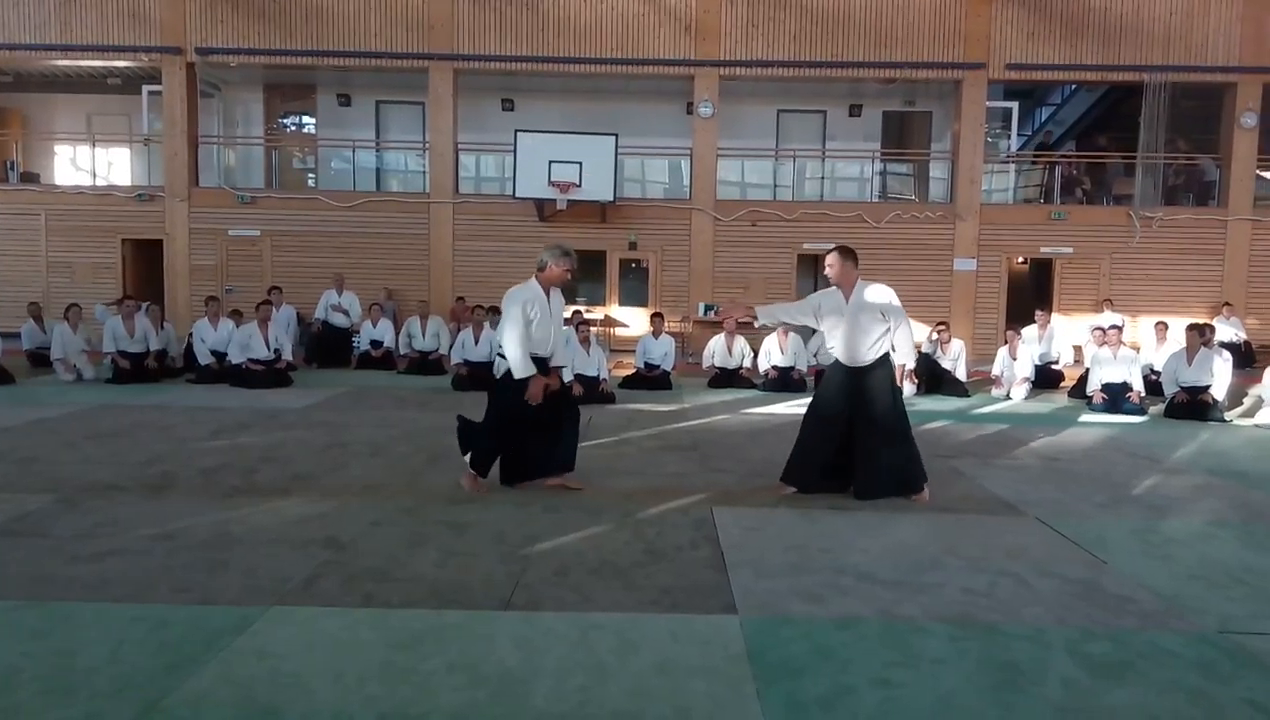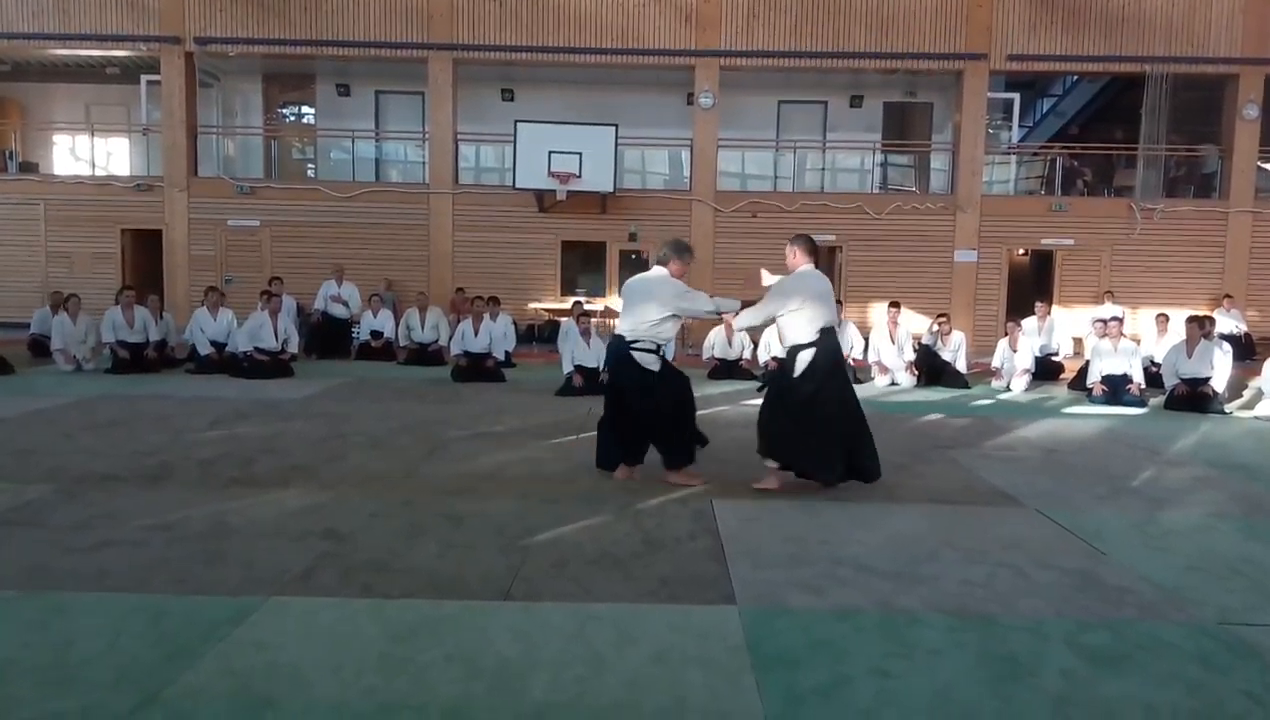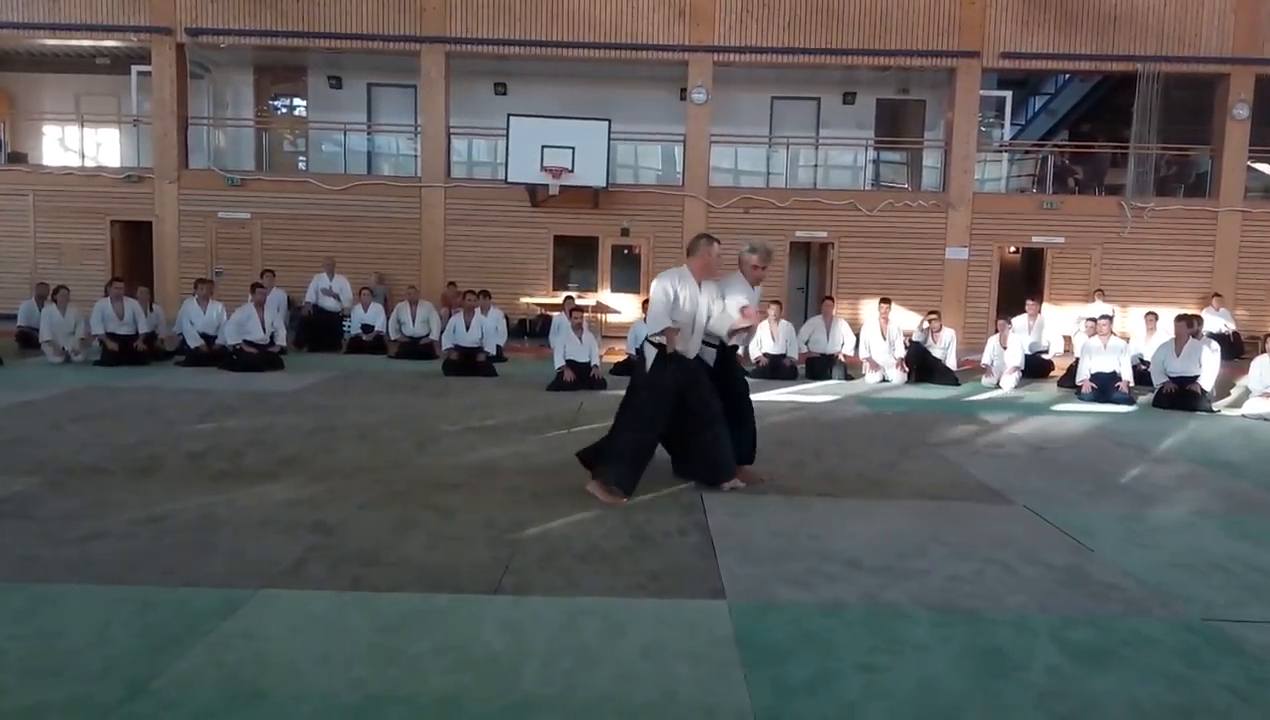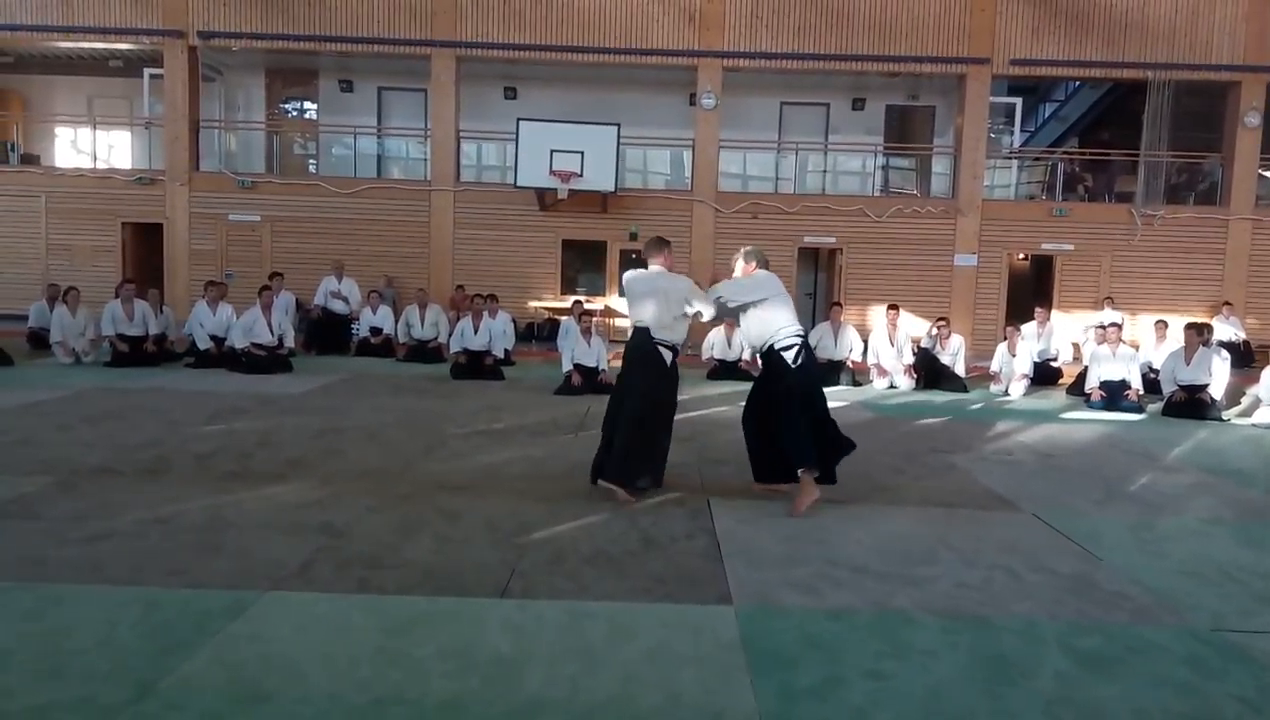
dt=0.7s
person 1, frame 1
left shoulder: (881, 294)
right shoulder: (823, 299)
left elbow: (901, 328)
right elbow: (790, 311)
left wrist: (902, 364)
right wrist: (749, 311)
left hip: (877, 372)
right hip: (841, 371)
left knee: (889, 431)
right knee: (819, 424)
left ankle: (913, 484)
right ankle: (804, 480)
person 1, frame 2
left shoulder: (792, 283)
right shoulder: (820, 280)
left elbow: (762, 312)
left wrist: (735, 322)
right wrist: (768, 286)
left hip: (806, 355)
right hip: (825, 353)
left knee: (777, 413)
right knee: (828, 413)
left ankle: (776, 473)
right ankle: (840, 470)
person 1, frame 3
left shoulder: (710, 289)
right shoulder: (668, 280)
left elbow: (718, 323)
right elbow: (659, 310)
left wrist: (740, 321)
right wrist: (668, 330)
left hip: (687, 362)
right hip: (659, 359)
left knee: (707, 415)
right knee: (641, 420)
left ankle: (722, 475)
right ankle: (602, 479)
person 1, frame 4
left shoulder: (632, 279)
right shoulder: (681, 284)
right elbow: (709, 312)
right wrist: (694, 294)
left hip: (636, 349)
right hip: (659, 355)
left knee: (629, 411)
right knee: (650, 418)
left ankle: (612, 471)
right ankle: (620, 478)
person 2, frame 1
left shoulder: (557, 296)
right shoulder: (519, 296)
left elbow: (559, 336)
right elbow: (515, 342)
left wrist: (557, 370)
right wrist: (530, 378)
left hip: (540, 366)
right hip: (516, 369)
left knee: (563, 412)
right knee: (503, 423)
left ankle: (555, 473)
right ankle: (473, 470)
person 2, frame 2
left shoulder: (634, 283)
right shoulder: (673, 289)
right elbow: (709, 305)
left hip: (623, 351)
right hip: (641, 356)
left knee: (625, 412)
right knee: (677, 405)
left ankle: (623, 464)
right ankle: (676, 468)
person 2, frame 3
left shoulder: (750, 288)
right shoulder: (725, 287)
right elbow: (716, 321)
left hip: (721, 353)
right hip: (712, 354)
left knee: (712, 408)
right knee: (736, 407)
right ankle: (734, 466)
person 2, frame 4
left shoulder: (764, 280)
right shoulder: (746, 296)
left elbow: (721, 292)
right elbow: (723, 301)
left wrist: (708, 290)
left hip: (790, 354)
right hip: (776, 359)
left knee: (791, 415)
right knee: (756, 418)
left ankle: (807, 483)
right ankle: (777, 477)
